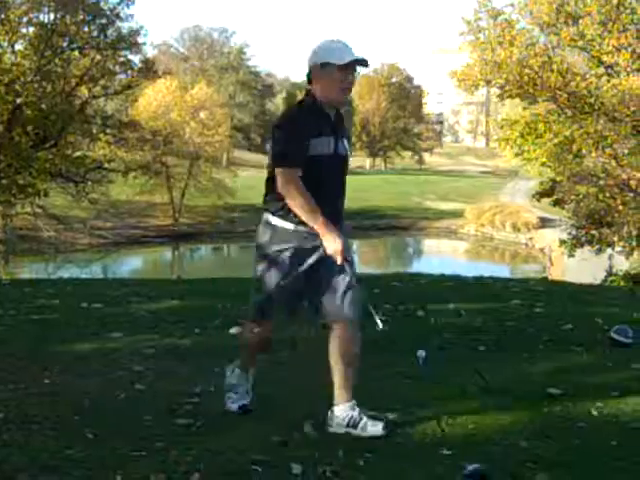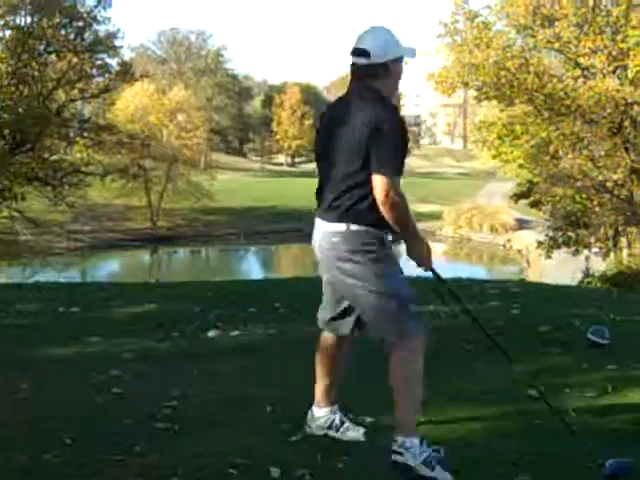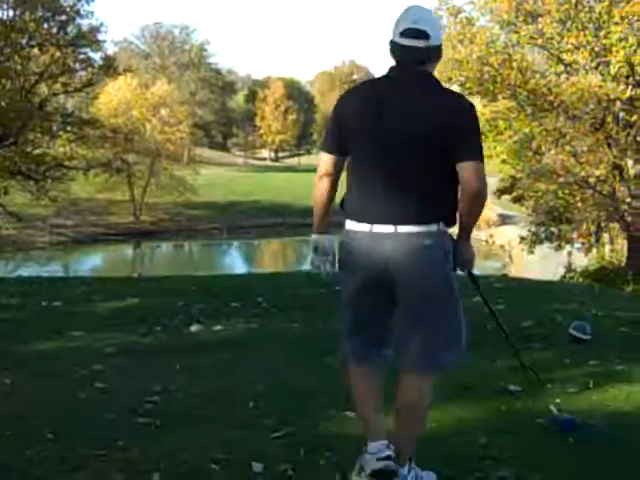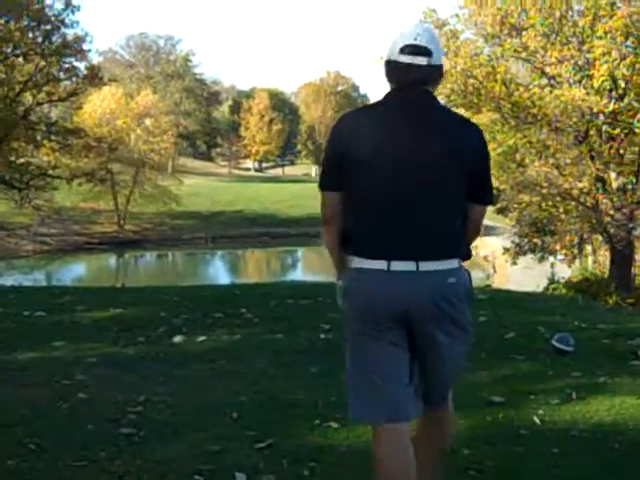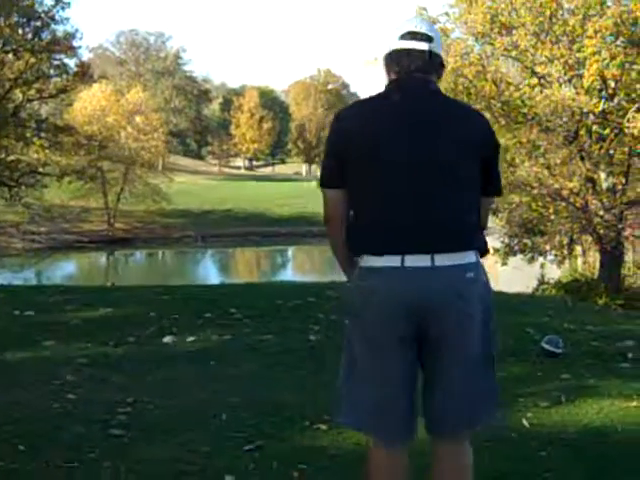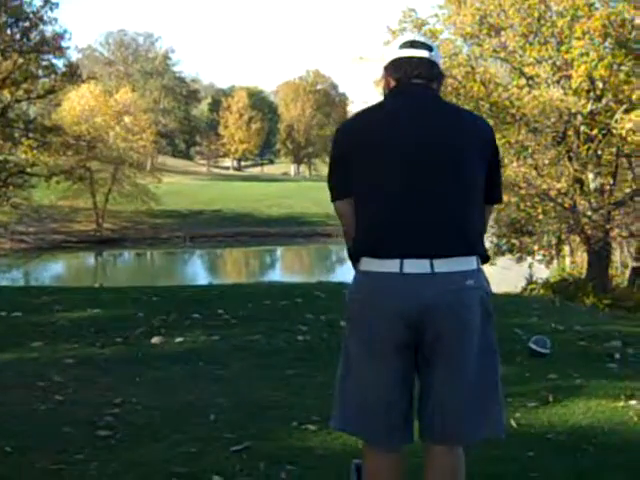
dt=0.4s
person 1, frame 1
left shoulder: (339, 122)
right shoulder: (294, 121)
right elbow: (288, 185)
left wrist: (333, 232)
right wrist: (329, 233)
left hip: (324, 235)
right hip: (287, 235)
left knee: (347, 318)
right knee: (270, 320)
left ankle: (343, 409)
right ankle: (239, 369)
person 1, frame 2
left shoulder: (333, 112)
right shoulder: (386, 118)
right elbow: (385, 191)
right wrist: (413, 239)
left hip: (328, 232)
right hip: (361, 242)
left knee: (337, 326)
right knee: (407, 337)
left ankle: (323, 412)
person 1, frame 3
left shoulder: (355, 99)
right shoulder: (455, 107)
left elbow: (326, 174)
right elbow: (474, 185)
left wrist: (319, 231)
right wrist: (464, 238)
left hip: (361, 240)
right hip: (425, 243)
left knee: (362, 352)
right knee: (420, 364)
person 1, frame 4
left shoulder: (351, 127)
right shoulder: (466, 134)
left elbow: (330, 217)
right elbow: (474, 221)
left wrist: (344, 274)
left hip: (371, 280)
right hip: (442, 281)
left knee: (390, 417)
right knee: (438, 396)
person 1, frame 5
left shoulder: (351, 121)
right shoulder: (474, 125)
left elbow: (335, 218)
right elbow: (482, 212)
left wrist: (354, 276)
left hip: (381, 280)
right hip: (457, 278)
left knee: (386, 431)
right knee: (452, 430)
person 1, frame 6
left shoulder: (353, 130)
right shoulder: (476, 129)
left elbow: (350, 224)
right elbow: (481, 218)
left hip: (381, 284)
right hip: (457, 284)
left knee: (381, 436)
right knee: (447, 435)
